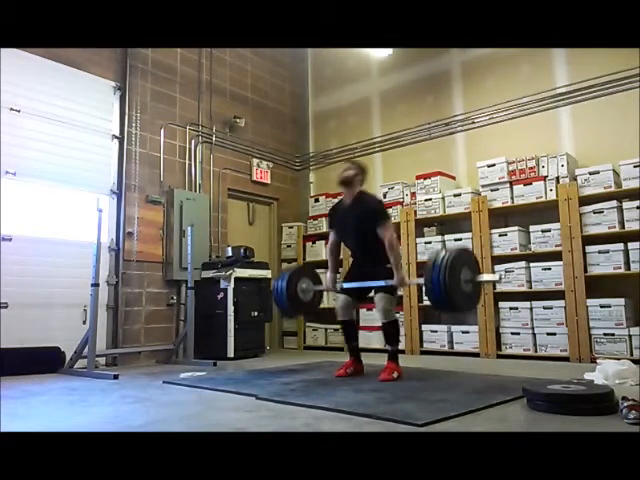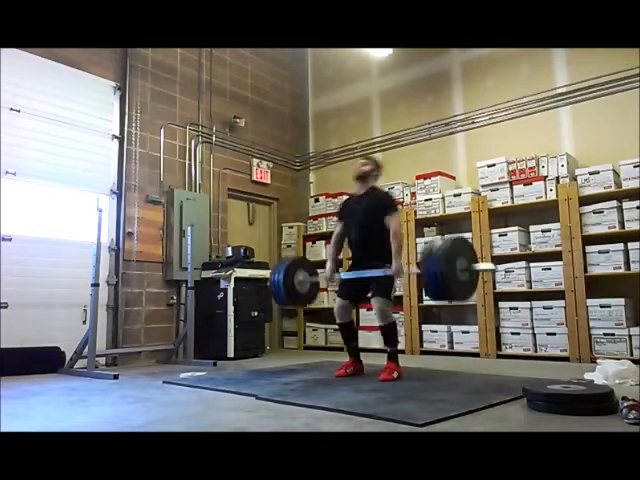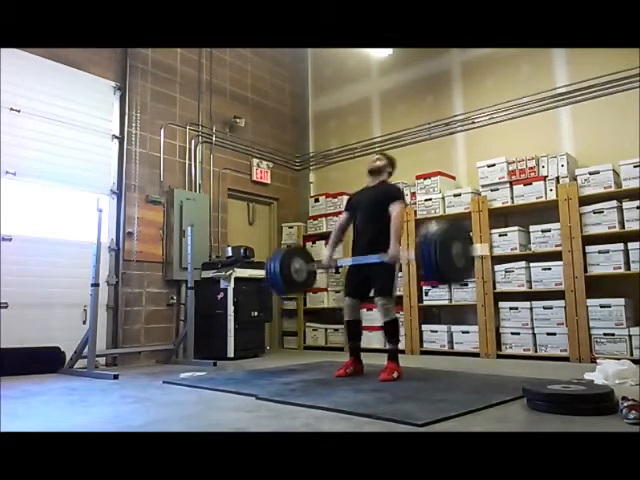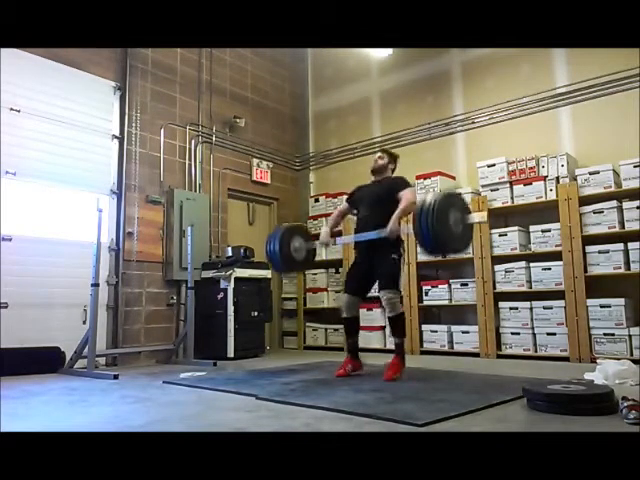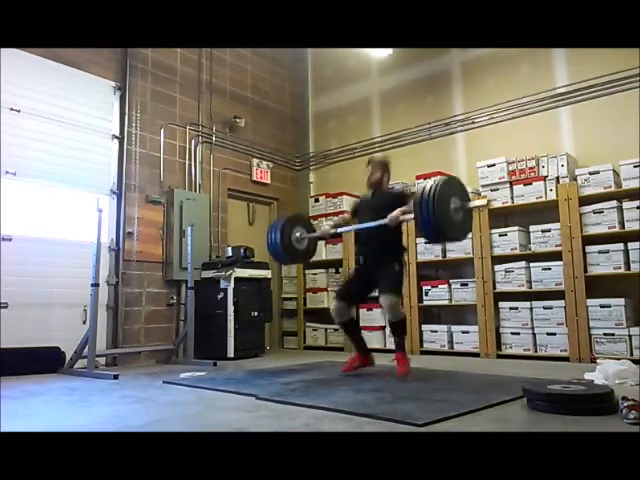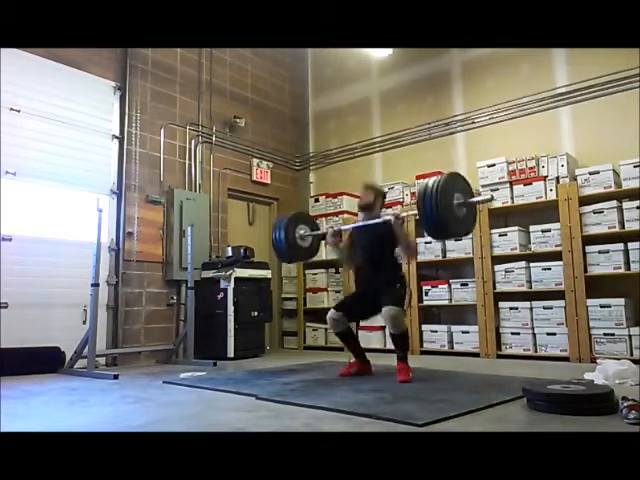
dt=0.1s
person 1, frame 1
left shoulder: (370, 204)
right shoulder: (336, 210)
left elbow: (389, 238)
right elbow: (333, 243)
left wrist: (398, 273)
right wrist: (331, 273)
left hip: (383, 261)
right hip: (360, 262)
left knee: (384, 305)
right knee: (343, 305)
left ankle: (393, 363)
right ankle: (355, 361)
person 1, frame 2
left shoulder: (380, 197)
right shoulder: (348, 203)
left elbow: (394, 227)
right elbow: (338, 235)
left wrist: (397, 260)
right wrist: (331, 263)
left hip: (381, 261)
right hip: (358, 263)
left knee: (381, 308)
right knee: (341, 308)
left ankle: (393, 363)
right ankle: (355, 361)
person 1, frame 3
left shoulder: (390, 190)
right shoulder: (357, 196)
left elbow: (398, 214)
right elbow: (341, 223)
left wrist: (395, 247)
right wrist: (329, 248)
left hip: (382, 256)
right hip: (359, 257)
left knee: (384, 305)
right knee: (350, 306)
left ankle: (393, 363)
right ankle: (355, 361)
person 1, frame 4
left shoulder: (396, 182)
right shoulder: (360, 190)
left elbow: (410, 200)
right elbow: (341, 211)
left wrist: (395, 218)
right wrist: (327, 228)
left hip: (387, 251)
right hip: (362, 253)
left knee: (389, 298)
right knee: (348, 302)
left ankle: (398, 358)
right ankle: (352, 359)
person 1, frame 5
left shoulder: (395, 196)
right shoulder: (362, 203)
left elbow: (416, 208)
right elbow: (348, 218)
left wrist: (400, 212)
right wrist: (331, 226)
left hip: (389, 262)
right hip: (364, 265)
left knee: (390, 302)
right knee: (339, 307)
left ankle: (401, 354)
right ankle: (363, 354)
person 1, frame 6
left shoulder: (387, 225)
right shoulder: (355, 231)
left elbow: (410, 253)
right elbow: (349, 261)
left wrist: (399, 227)
right wrist: (333, 241)
left hip: (391, 285)
right hip: (365, 288)
left knee: (391, 313)
right knee: (334, 317)
left ankle: (403, 364)
right ankle: (361, 361)
